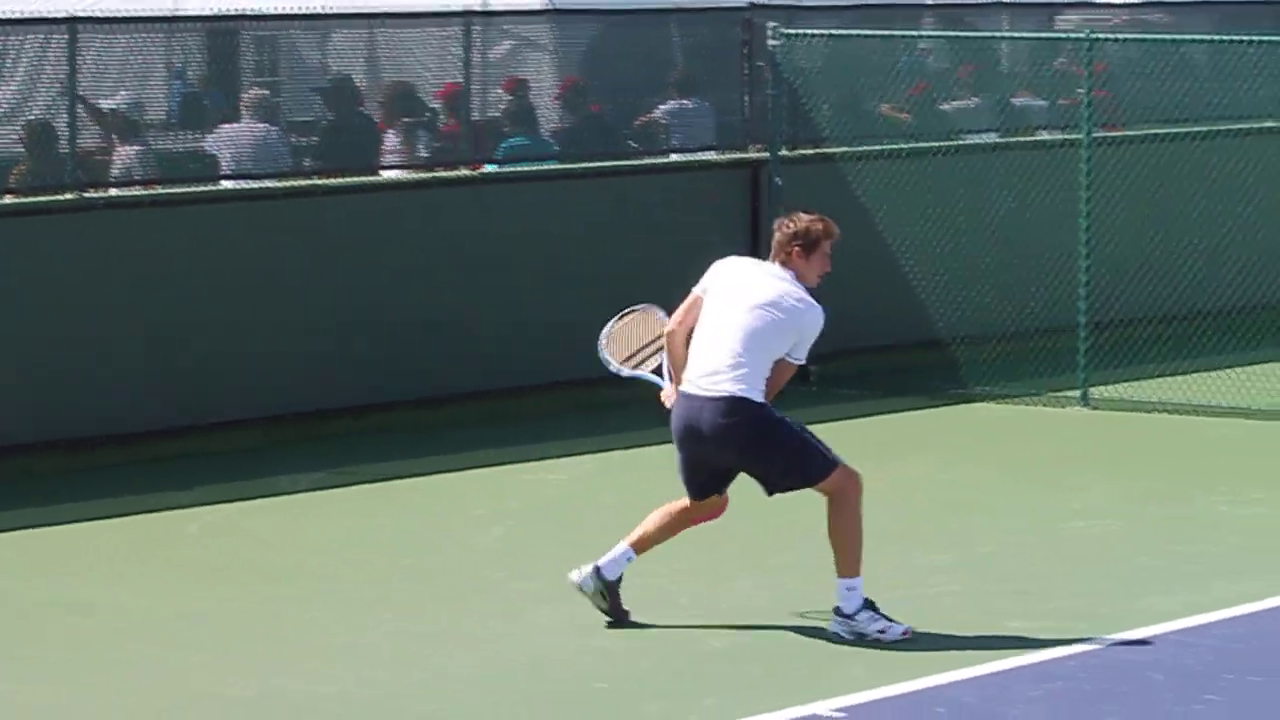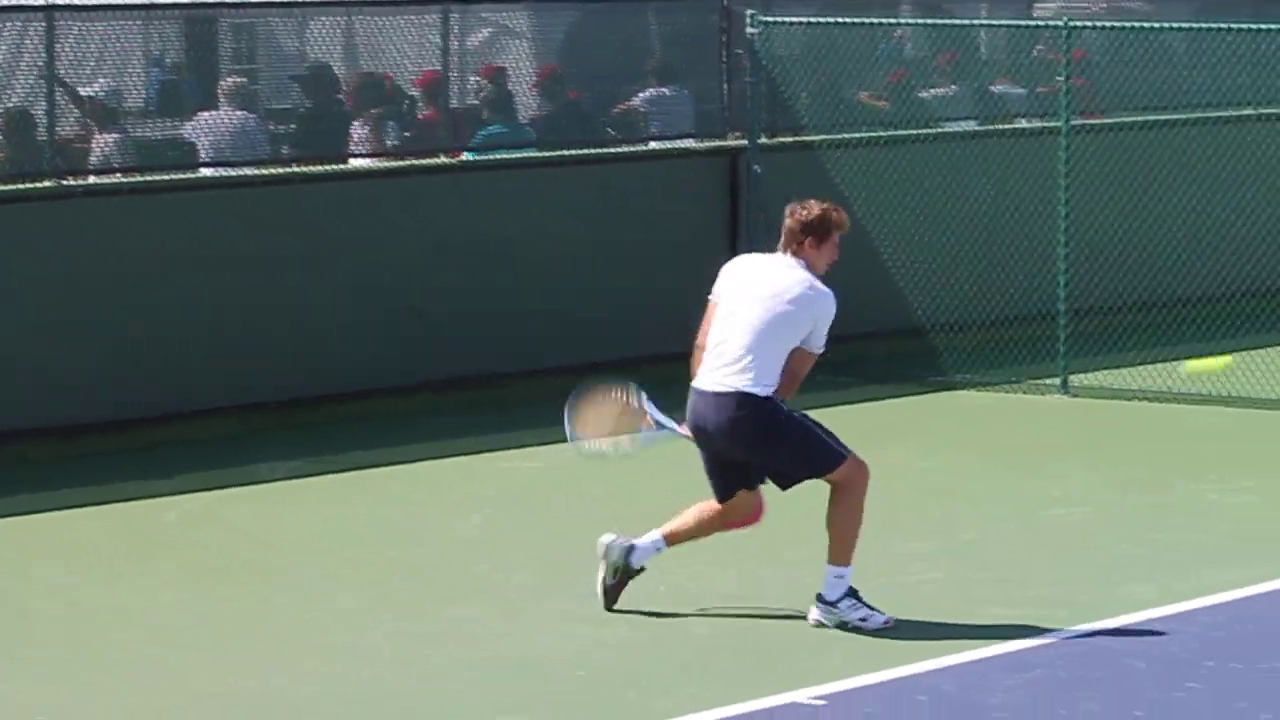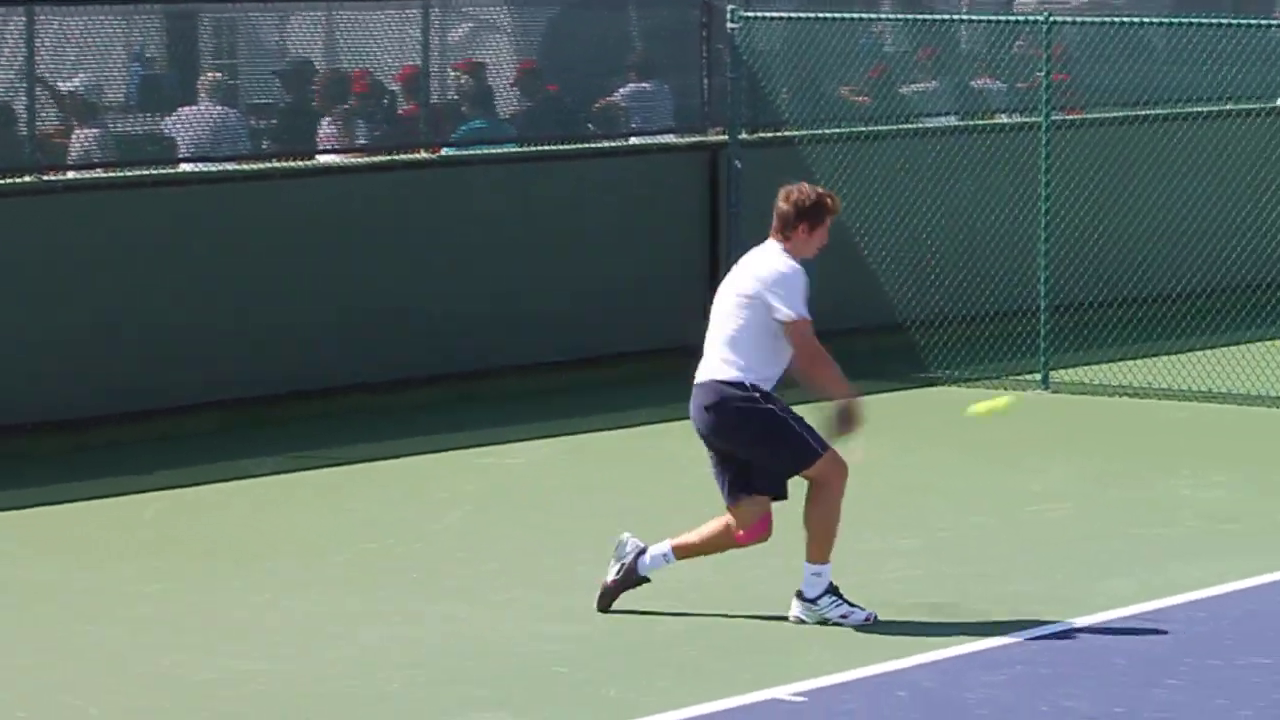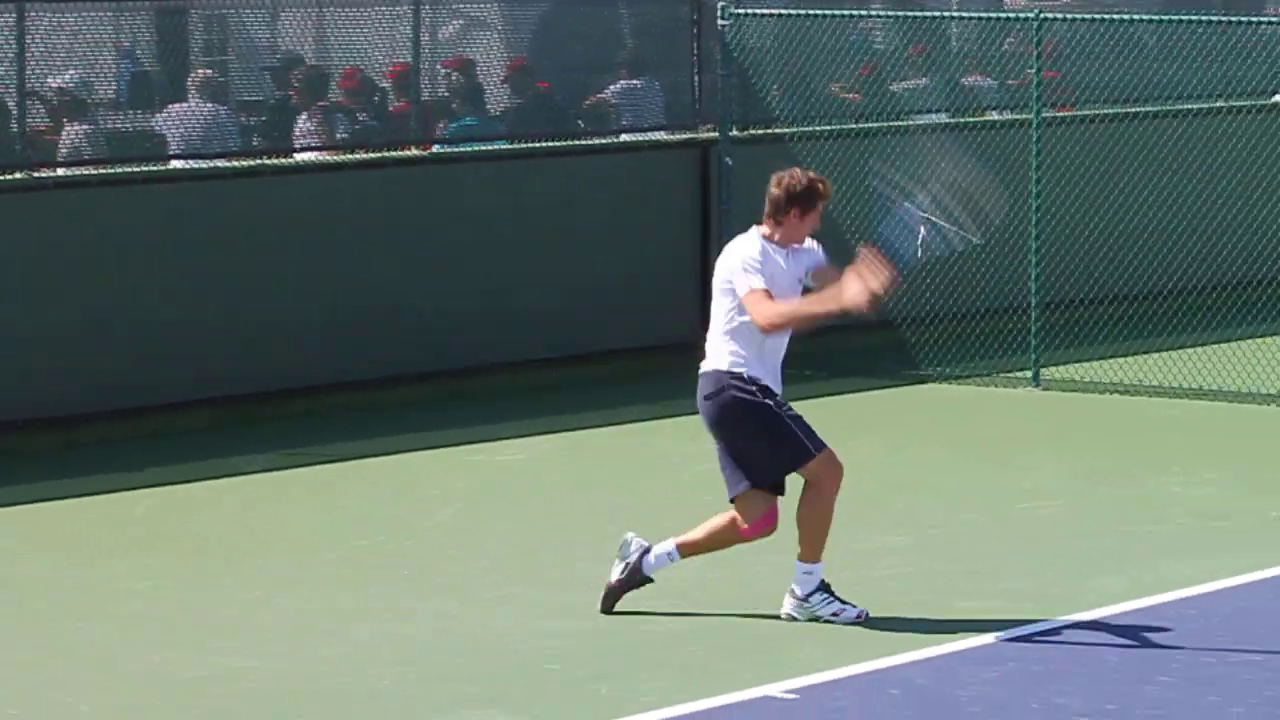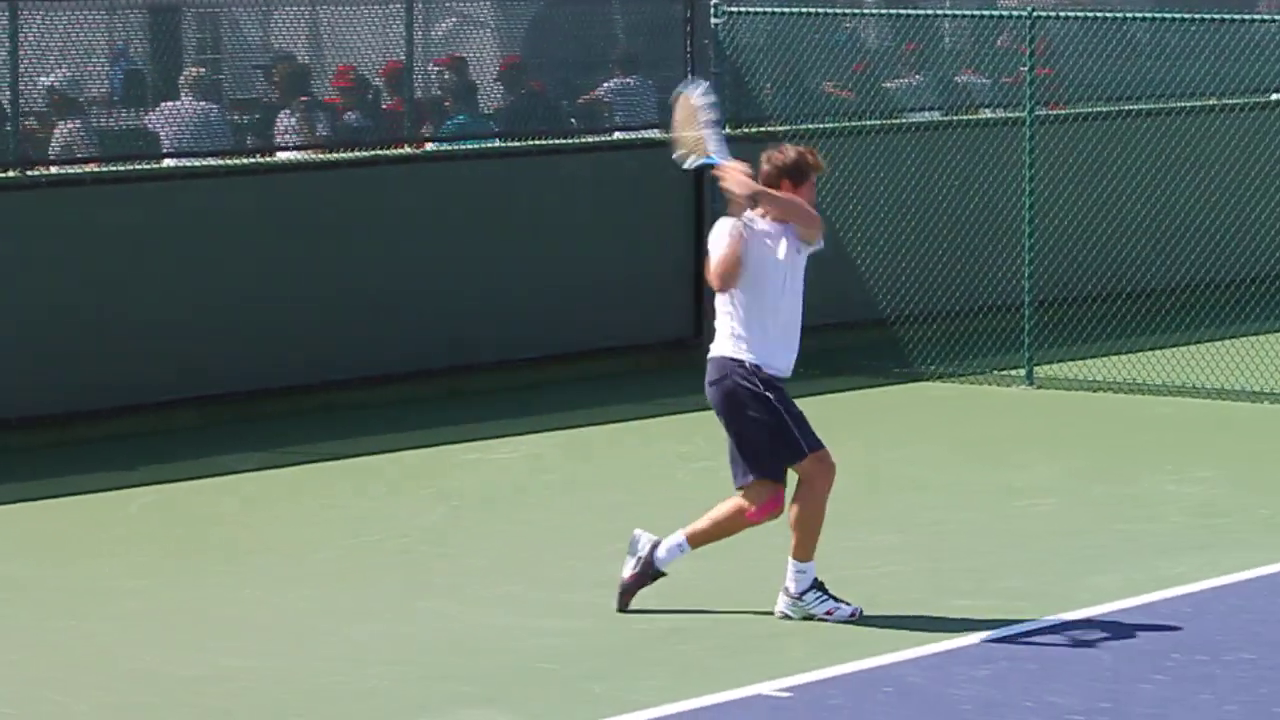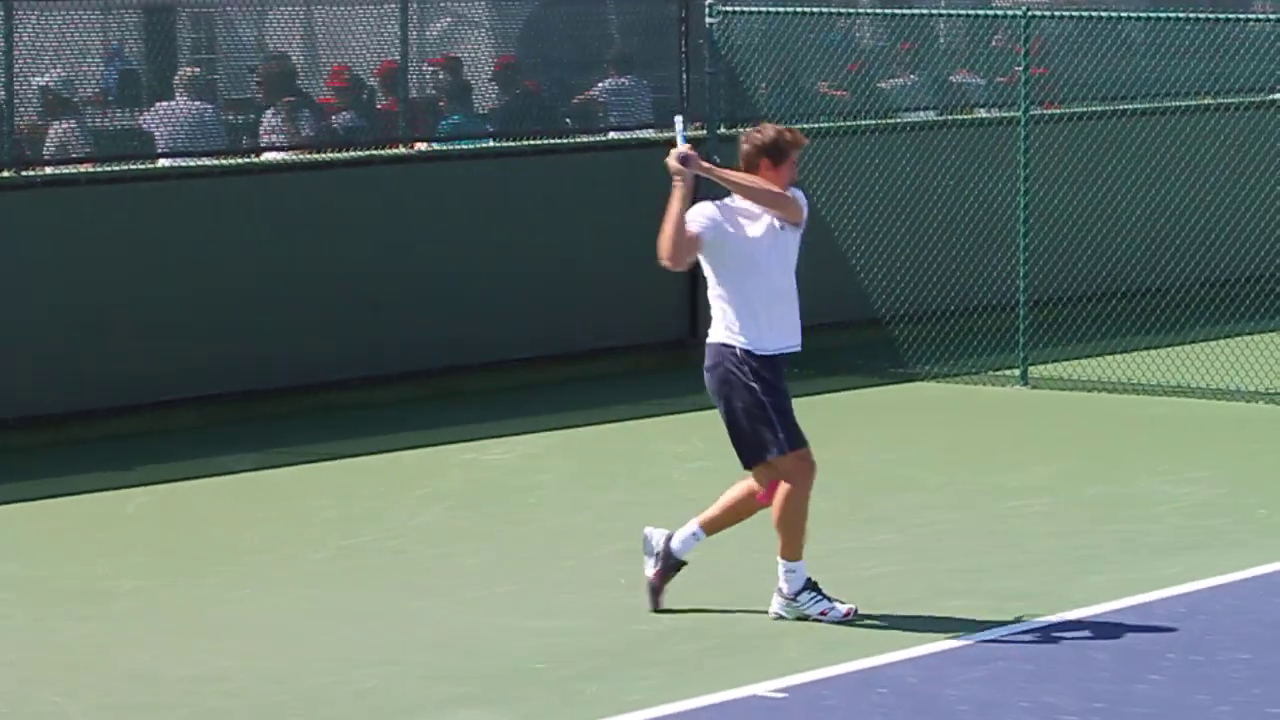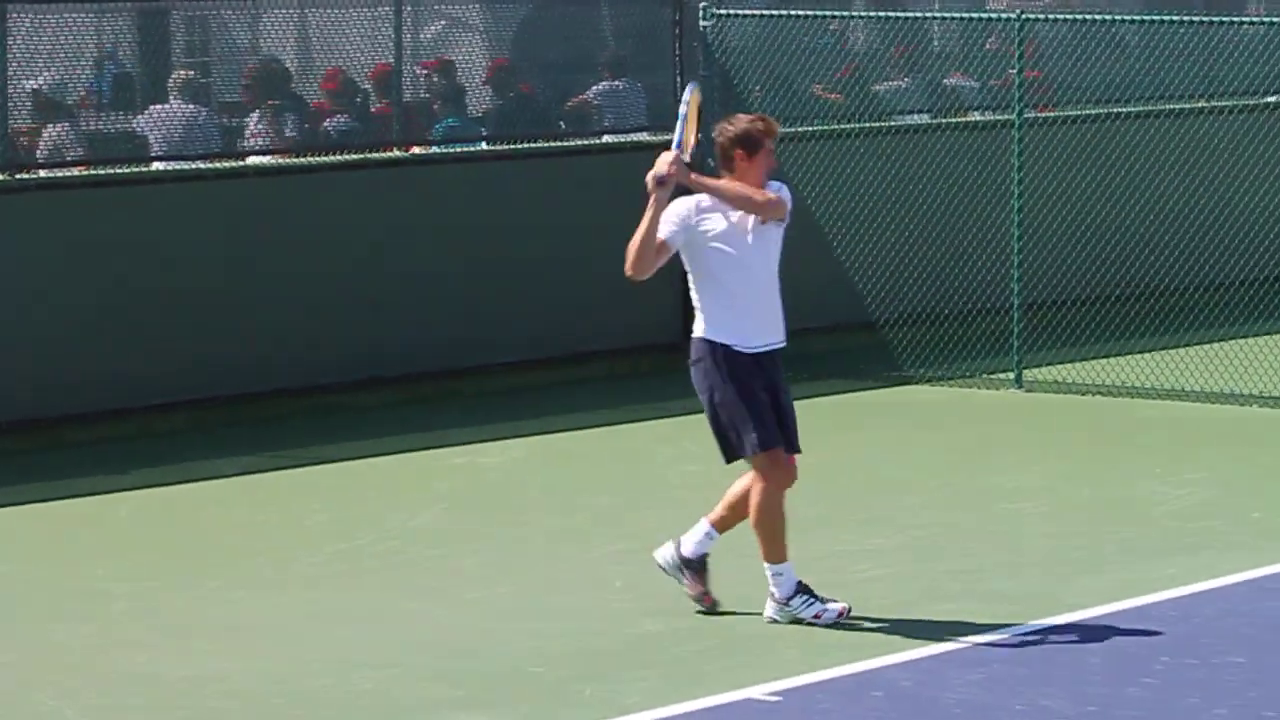
dt=0.1s
person 1, frame 1
left shoulder: (726, 268)
right shoulder: (808, 312)
left elbow: (676, 330)
right elbow: (770, 387)
left hip: (688, 411)
right hip: (735, 414)
left knee: (704, 504)
right knee: (846, 486)
left ankle: (603, 573)
right ankle: (852, 608)
person 1, frame 2
left shoulder: (740, 266)
right shoulder: (819, 297)
left elbow: (703, 341)
right elbow: (792, 376)
left hip: (704, 406)
right hip: (744, 407)
left knee: (738, 508)
right knee: (853, 475)
left ankle: (634, 551)
right ankle: (835, 597)
person 1, frame 3
left shoulder: (765, 264)
right shoulder: (782, 273)
left elbow: (790, 356)
right elbow: (808, 353)
left wrist: (833, 390)
right wrist: (847, 397)
left hip: (710, 400)
right hip: (735, 396)
left knee: (749, 528)
right knee: (832, 471)
left ankle: (641, 560)
right ankle: (814, 593)
person 1, frame 4
left shoulder: (806, 251)
right shoulder: (745, 254)
left elbow: (835, 287)
right elbow: (767, 320)
left wrist: (865, 282)
right wrist: (841, 299)
left hip: (750, 392)
right hip: (734, 388)
left knee: (754, 520)
right knee: (826, 470)
left ankle: (646, 557)
right ankle: (806, 592)
person 1, frame 5
left shoulder: (799, 229)
right shoulder: (734, 227)
left elbow: (811, 223)
right elbow: (720, 281)
left wrist: (759, 194)
right wrist: (742, 213)
left hip: (764, 379)
right hip: (741, 374)
left knee: (762, 502)
right knee: (818, 469)
left ankle: (655, 554)
right ankle: (800, 589)
person 1, frame 6
left shoulder: (791, 203)
right shoulder: (713, 215)
left elbow: (780, 203)
right elbow: (673, 259)
left wrist: (709, 171)
right wrist: (682, 189)
left hip: (770, 361)
right hip: (737, 361)
left knee: (772, 479)
right knee: (797, 470)
left ankle: (673, 544)
right ankle: (793, 591)
person 1, frame 7
left shoulder: (774, 199)
right shoulder: (687, 212)
left elbow: (765, 203)
right elbow: (637, 269)
left wrist: (695, 179)
right wrist: (657, 199)
left hip: (762, 356)
right hip: (719, 356)
left knee: (775, 473)
right knee: (773, 470)
left ankle: (689, 550)
right ankle: (784, 594)
